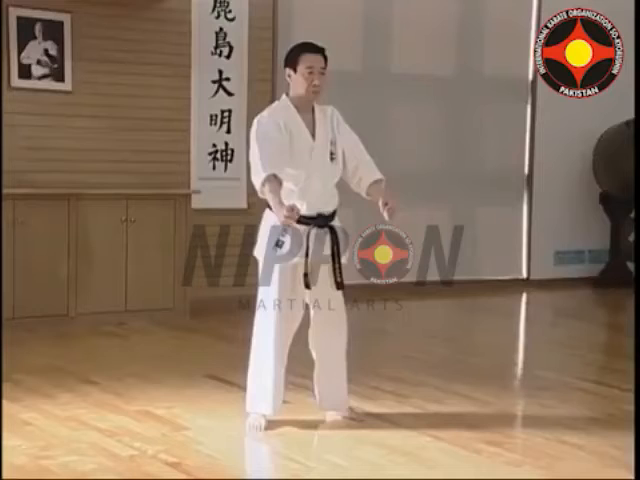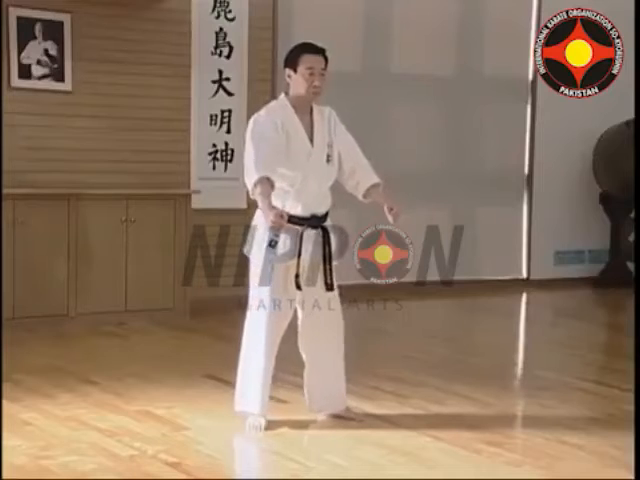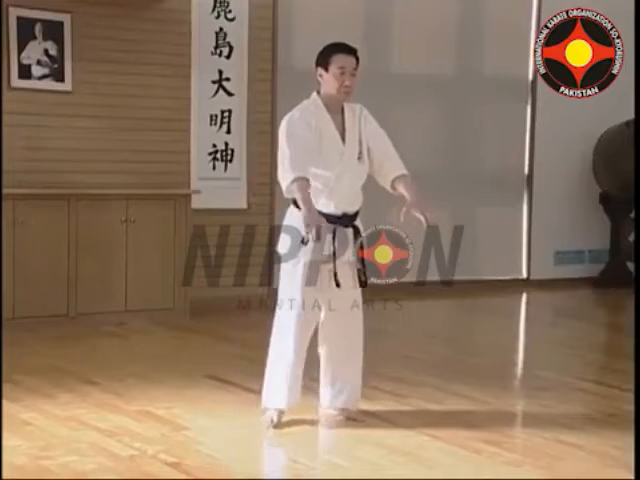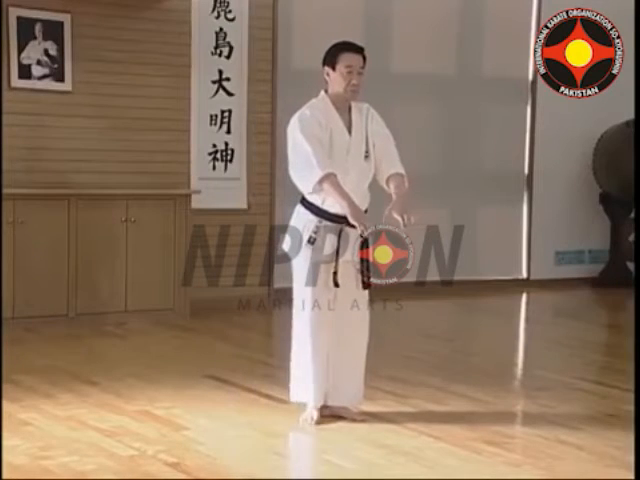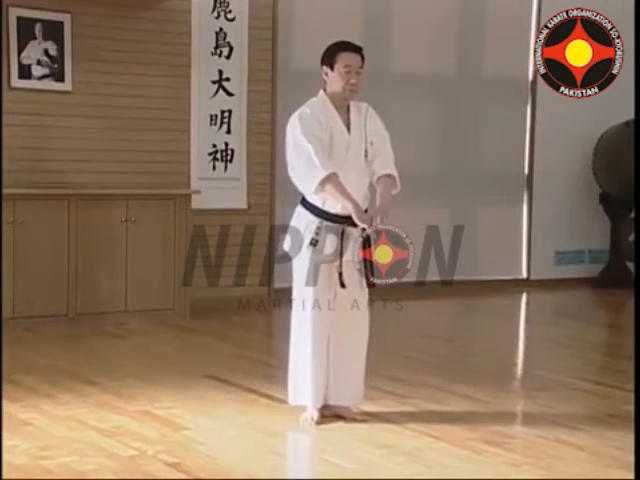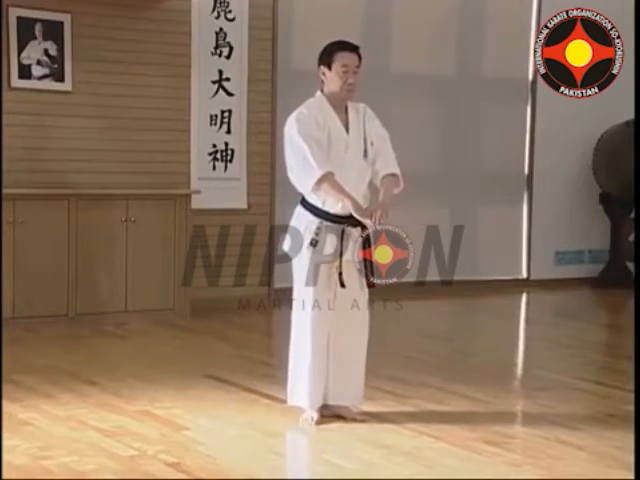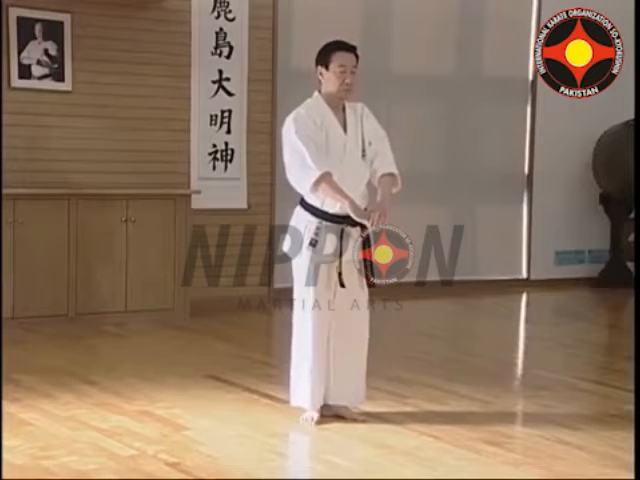
dt=0.5s
person 1, frame 1
left shoulder: (332, 119)
right shoulder: (270, 121)
left elbow: (360, 167)
right elbow: (265, 170)
left wrist: (382, 197)
right wrist: (278, 205)
left hip: (324, 232)
right hip: (285, 231)
left knee: (331, 319)
right knee: (276, 319)
left ankle: (333, 400)
right ankle: (261, 406)
person 1, frame 2
left shoulder: (329, 121)
right shoulder: (267, 121)
left elbow: (356, 170)
right elbow: (259, 170)
left wrist: (385, 202)
right wrist: (266, 208)
left hip: (316, 232)
right hip: (278, 231)
left knee: (325, 319)
right knee: (266, 319)
left ankle: (328, 400)
right ankle: (254, 406)
person 1, frame 3
left shoulder: (361, 118)
right shoulder: (299, 120)
left elbow: (388, 163)
right elbow: (293, 169)
left wrist: (410, 196)
right wrist: (307, 207)
left hip: (347, 228)
right hip: (308, 227)
left knee: (346, 317)
right knee: (297, 315)
left ankle: (336, 400)
right ankle: (277, 402)
person 1, frame 4
left shoulder: (369, 117)
right shoulder: (307, 119)
left elbow: (389, 163)
right elbow: (316, 169)
left wrist: (398, 197)
right wrist: (349, 205)
left hip: (353, 229)
right hip: (316, 225)
left knee: (352, 316)
right knee: (314, 314)
left ankle: (339, 398)
right ankle: (313, 399)
person 1, frame 5
left shoulder: (368, 116)
right shoulder: (306, 118)
left elbow: (384, 166)
right elbow: (317, 171)
left wrist: (381, 204)
right wrist: (354, 206)
left hip: (354, 229)
right hip: (317, 226)
left knee: (353, 315)
right knee: (313, 314)
left ankle: (340, 397)
right ankle: (312, 400)
person 1, frame 6
left shoulder: (365, 117)
right shoulder: (304, 119)
left elbow: (386, 164)
right elbow: (314, 171)
left wrist: (384, 201)
right wrist: (354, 204)
left hip: (353, 230)
right hip: (317, 227)
left knee: (352, 316)
right knee: (313, 314)
left ankle: (339, 397)
right ankle: (311, 401)
person 1, frame 7
left shoulder: (363, 116)
right shoulder: (302, 119)
left elbow: (383, 163)
right elbow: (311, 172)
left wrist: (382, 201)
right wrist: (352, 205)
left hip: (353, 231)
right hip: (316, 227)
left knee: (352, 316)
right knee: (313, 315)
left ankle: (338, 397)
right ankle: (311, 401)
